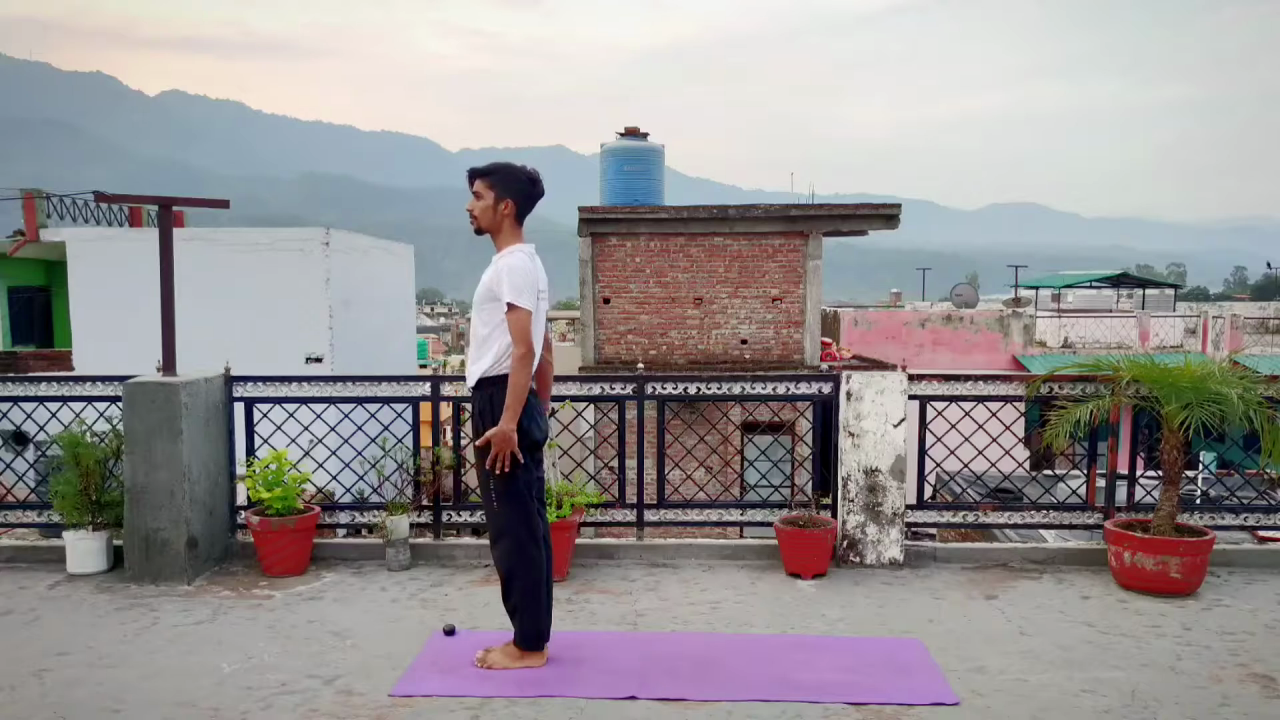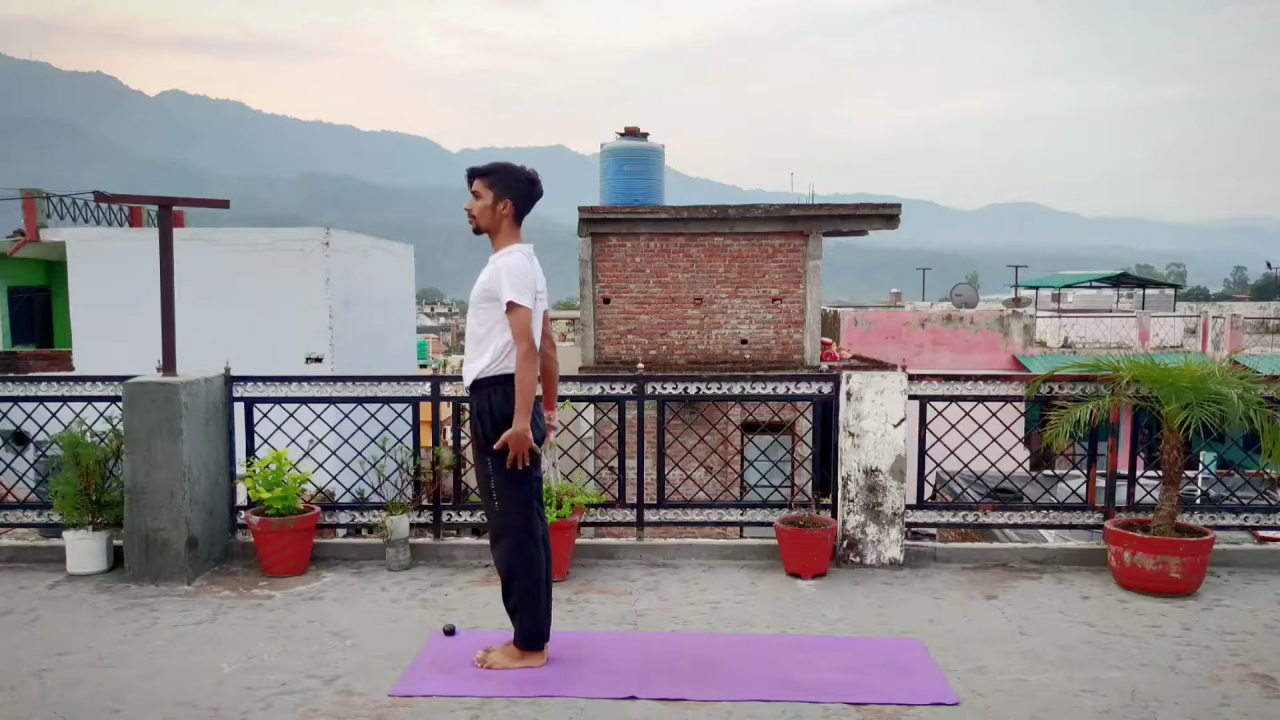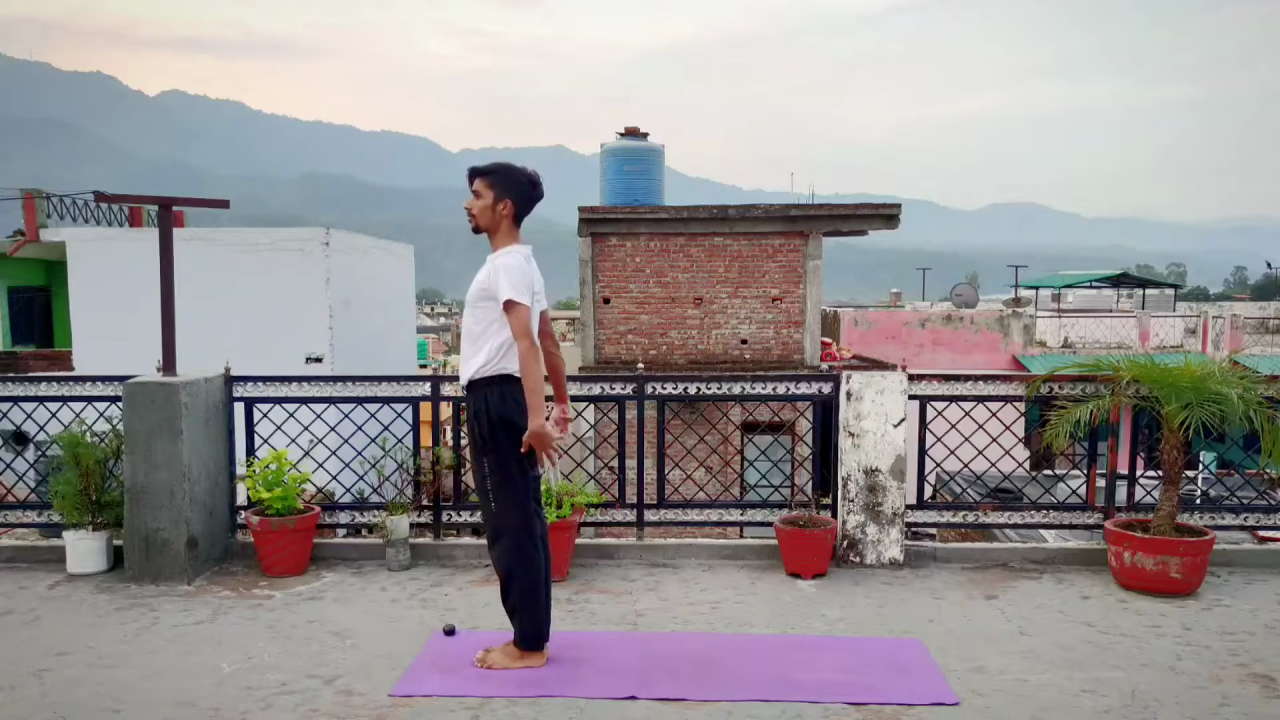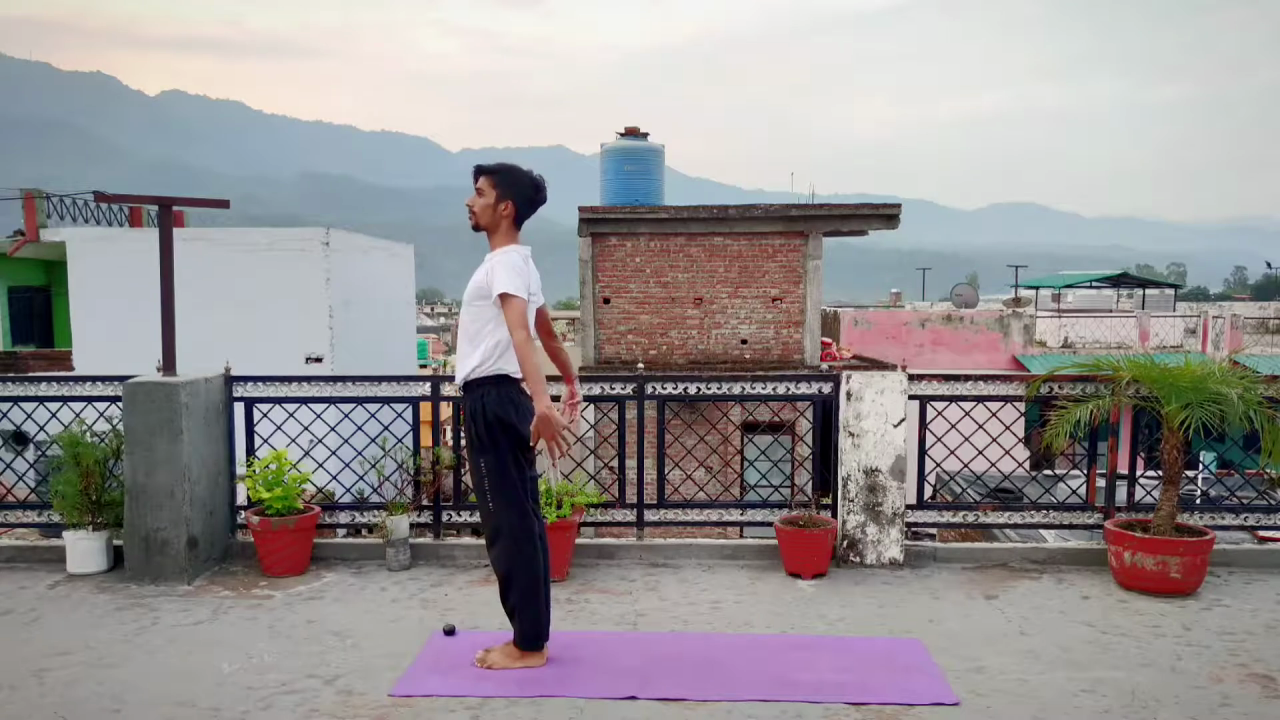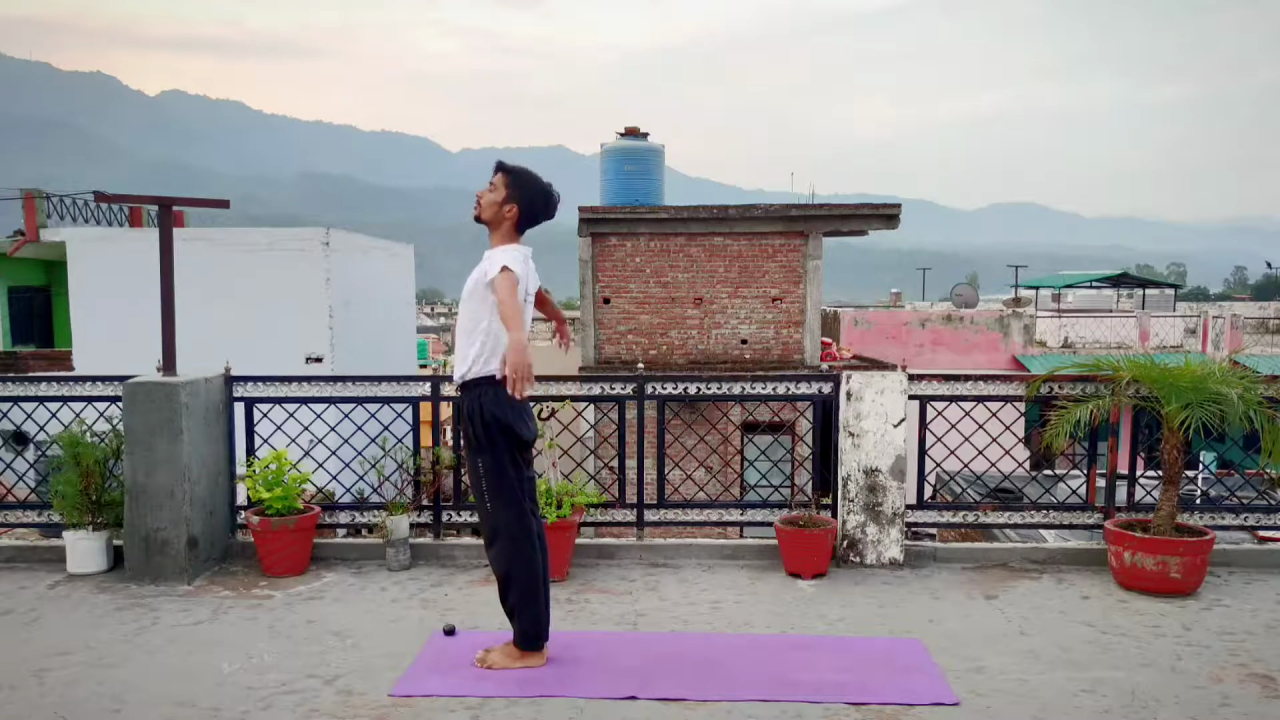
dt=0.1s
person 1, frame 1
left shoulder: (511, 265)
right shoulder: (524, 263)
left elbow: (522, 349)
right elbow: (542, 346)
left wrist: (507, 421)
right wrist: (538, 407)
left hip: (501, 401)
right hip: (513, 404)
left knee: (512, 526)
right knee: (525, 524)
left ankle: (527, 646)
right ankle: (530, 635)
person 1, frame 2
left shoulder: (508, 264)
right shoulder: (522, 263)
left elbow: (525, 347)
right elbow: (546, 345)
left wrist: (521, 420)
right wrist: (549, 408)
left hip: (499, 401)
right hip: (507, 402)
left knee: (512, 525)
right knee: (524, 524)
left ankle: (528, 645)
right ankle: (531, 635)
person 1, frame 3
left shoulder: (507, 265)
right shoulder: (519, 264)
left elbow: (528, 343)
right elbow: (548, 339)
left wrist: (537, 413)
right wrist: (562, 395)
left hip: (497, 402)
right hip: (499, 401)
left knee: (511, 525)
right knee: (521, 522)
left ankle: (528, 644)
right ankle: (530, 635)
person 1, frame 4
left shoulder: (504, 263)
right shoulder: (516, 263)
left elbow: (521, 334)
right elbow: (547, 331)
left wrist: (540, 400)
right wrist: (571, 381)
left hip: (492, 402)
right hip: (498, 400)
left knee: (509, 525)
right knee: (520, 523)
left ankle: (528, 645)
right ankle: (530, 636)
person 1, frame 5
left shoulder: (506, 256)
right shoulder: (518, 262)
left elbow: (510, 296)
right elbow: (539, 292)
left wrist: (517, 342)
right wrist: (559, 321)
left hip: (489, 400)
right hip: (497, 401)
left knee: (508, 525)
right knee: (518, 521)
left ankle: (528, 644)
right ankle: (531, 635)
